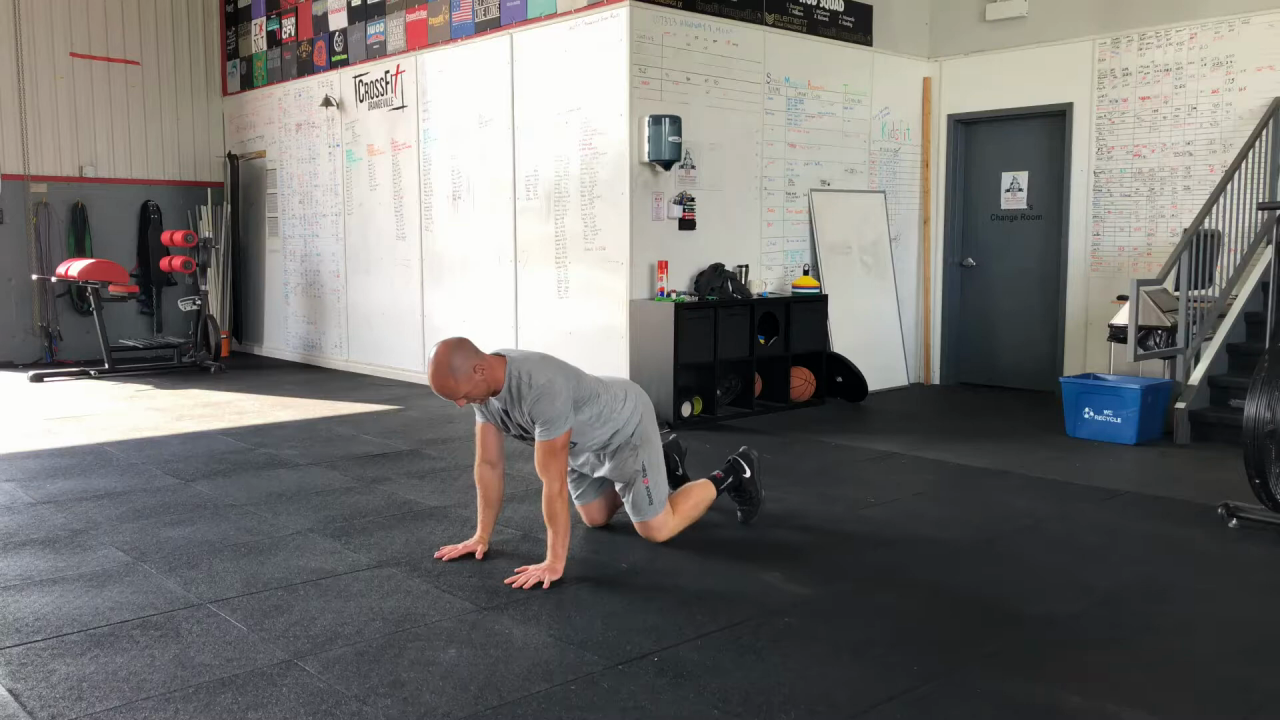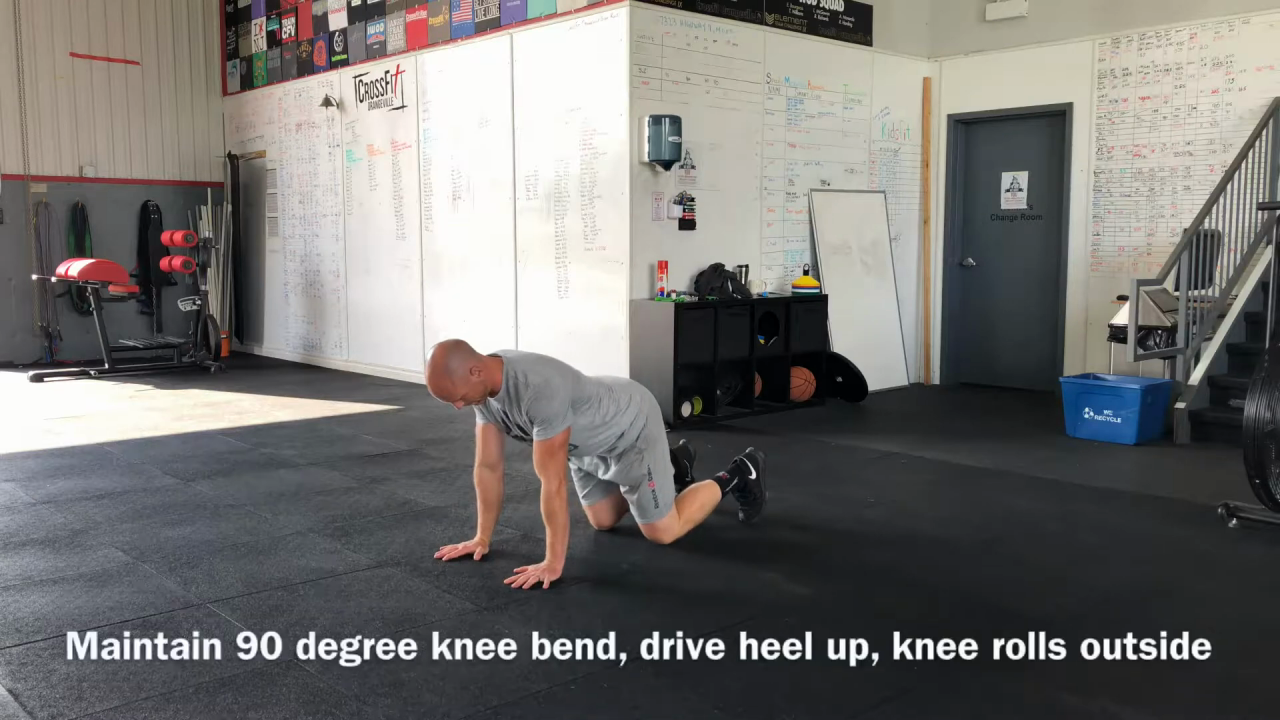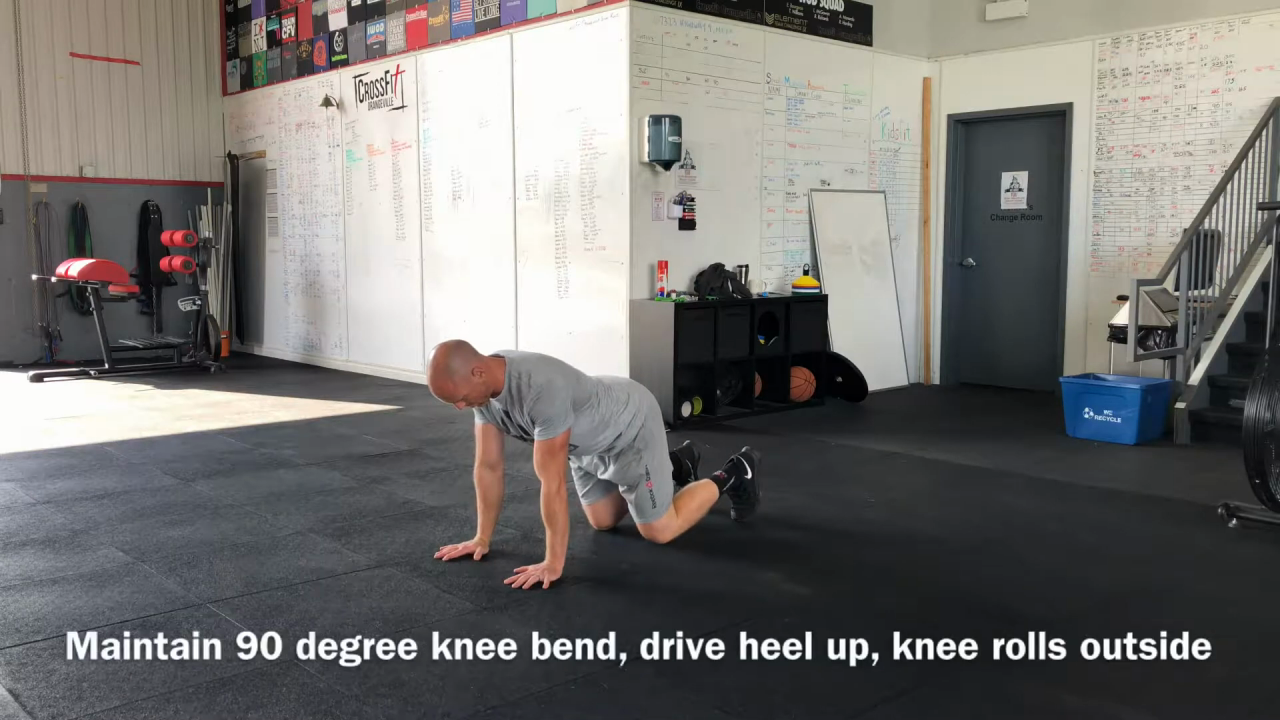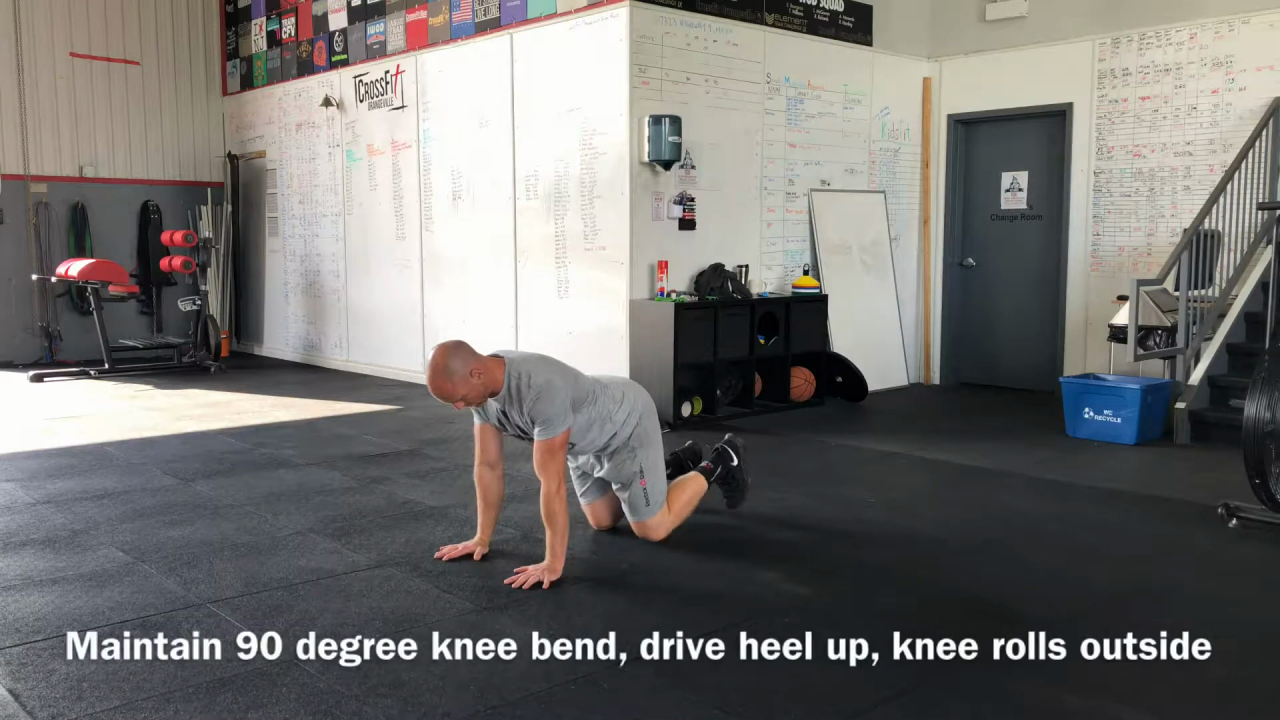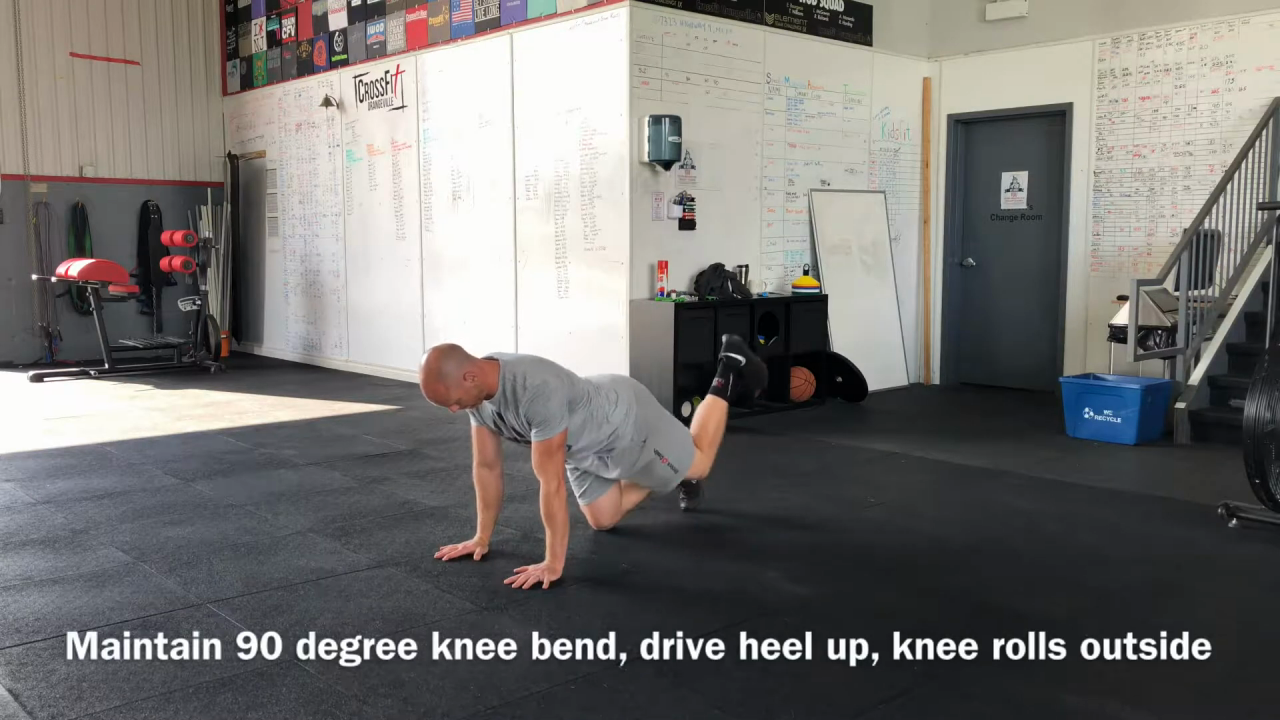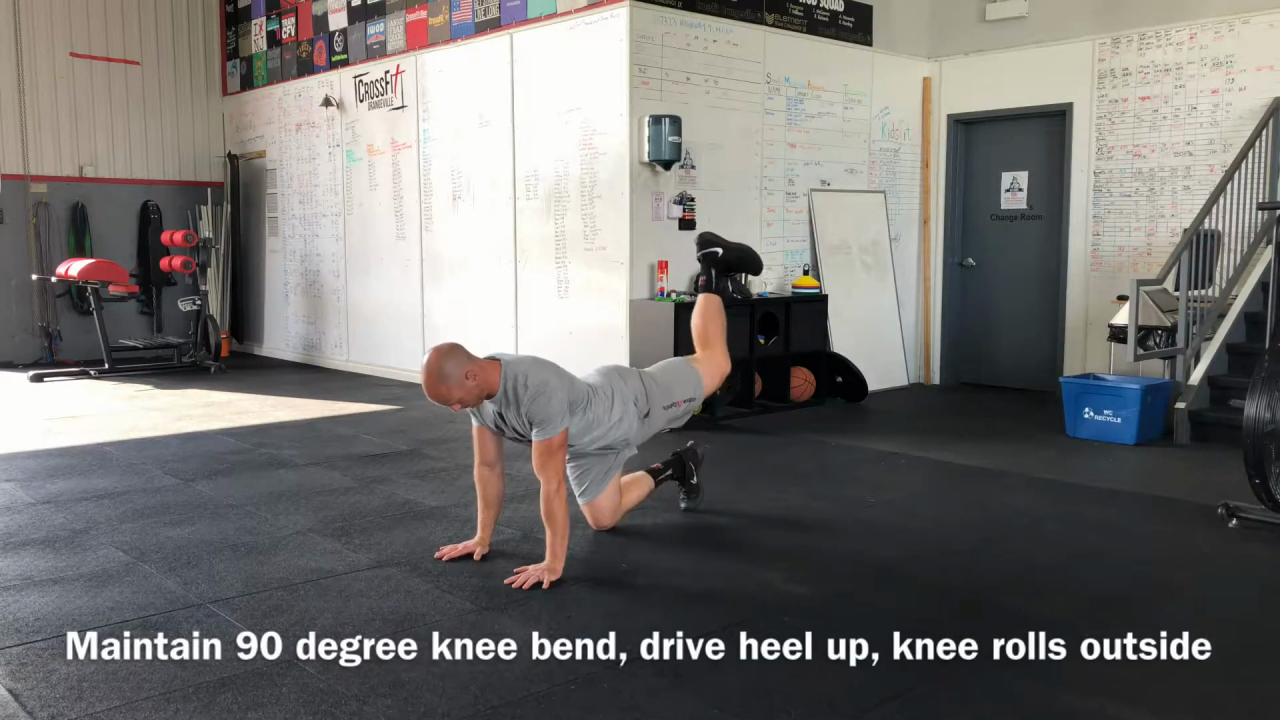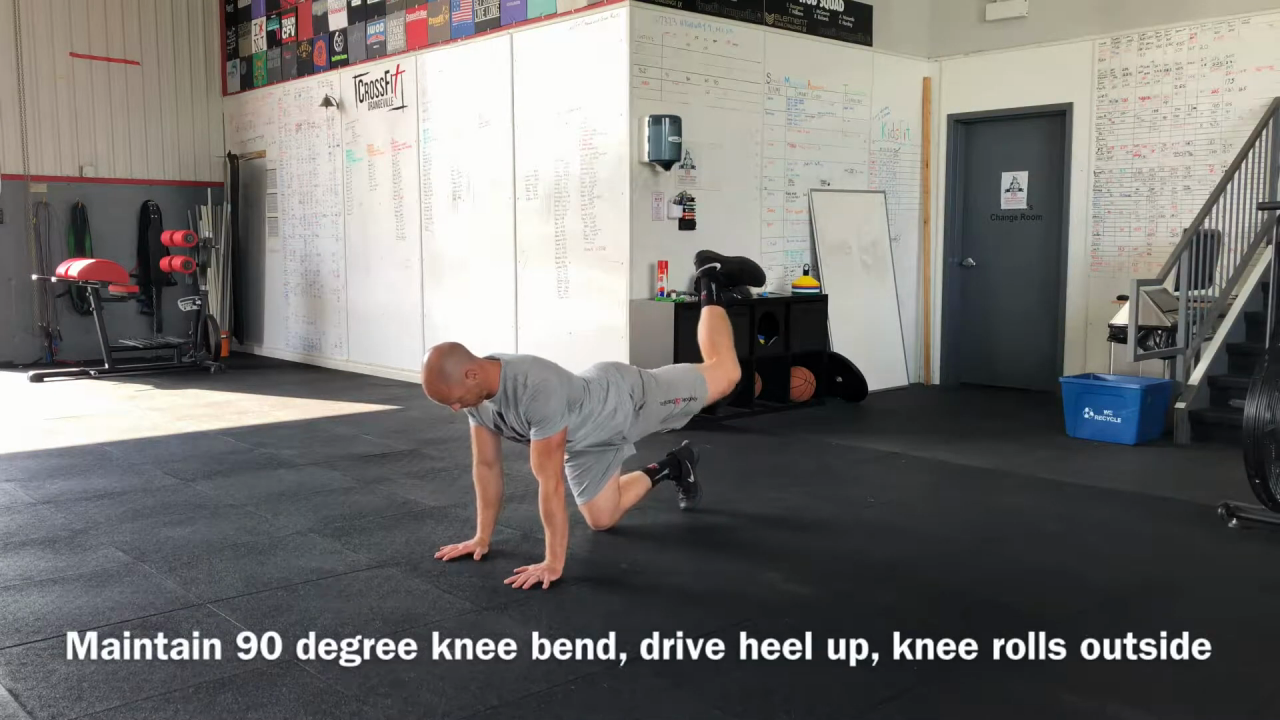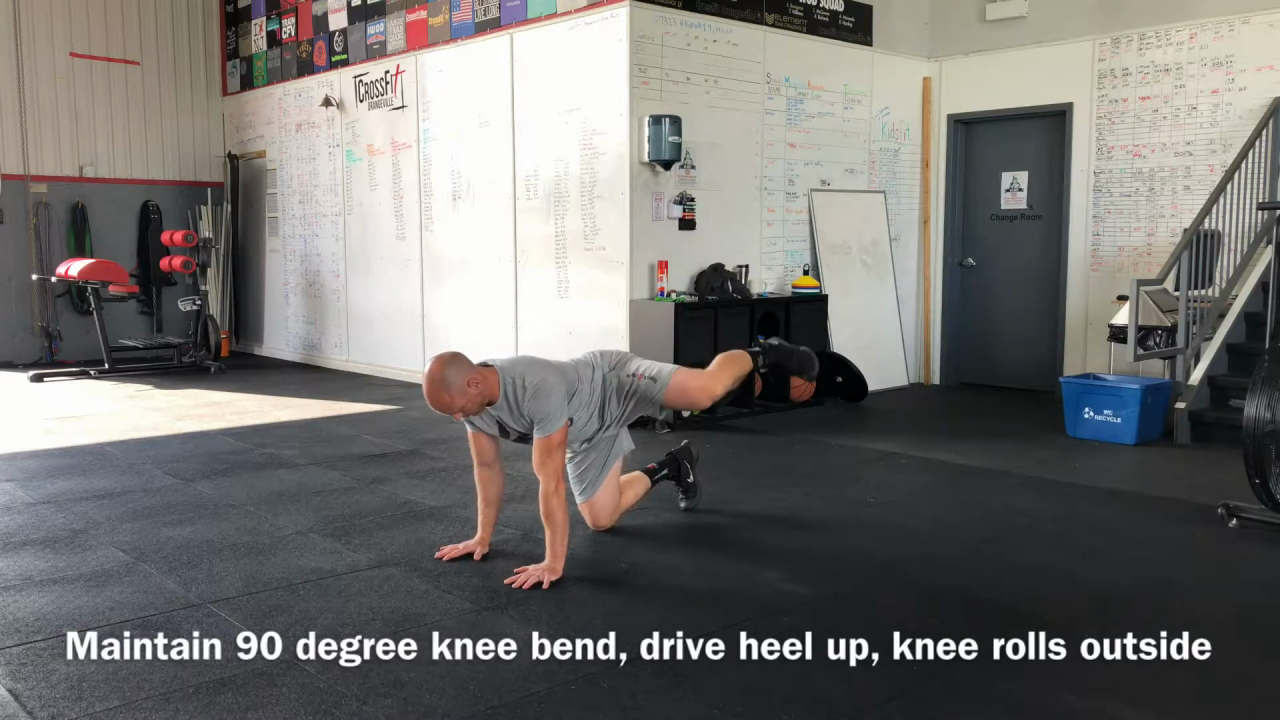
dt=0.5s
person 1, frame 1
left shoulder: (542, 388)
right shoulder: (482, 383)
left elbow: (554, 481)
right elbow: (489, 464)
left wrist: (555, 562)
right wrist: (481, 536)
left hip: (625, 426)
right hip: (585, 437)
left knee: (656, 529)
right knee: (596, 520)
left ankle: (733, 474)
right ankle: (662, 463)
person 1, frame 2
left shoulder: (539, 389)
right shoulder: (482, 386)
left elbow: (553, 482)
right elbow: (488, 466)
left wrist: (554, 562)
right wrist: (482, 538)
left hip: (630, 426)
right hip: (589, 439)
left knee: (662, 531)
right knee: (603, 522)
left ankle: (738, 475)
right ankle: (672, 467)
person 1, frame 3
left shoulder: (541, 389)
right shoulder: (483, 385)
left elbow: (552, 482)
right elbow: (488, 466)
left wrist: (554, 563)
right wrist: (482, 538)
left hip: (630, 426)
right hip: (589, 440)
left knee: (659, 530)
right knee: (603, 523)
left ankle: (733, 475)
right ankle: (675, 466)
person 1, frame 4
left shoulder: (541, 389)
right shoulder: (481, 386)
left elbow: (552, 481)
right elbow: (488, 466)
left wrist: (554, 562)
right wrist: (482, 538)
left hip: (626, 422)
right hip: (587, 438)
left knee: (654, 528)
right knee: (603, 522)
left ankle: (717, 463)
right ankle: (674, 464)
person 1, frame 5
left shoulder: (536, 390)
right shoulder: (476, 389)
left elbow: (551, 482)
right elbow: (487, 467)
left wrist: (553, 563)
right wrist: (481, 538)
left hip: (624, 420)
right hip: (584, 442)
left knee: (695, 466)
right knee: (604, 520)
left ankle: (730, 368)
right ankle: (651, 474)
person 1, frame 6
left shoulder: (538, 390)
right shoulder: (476, 389)
left elbow: (552, 481)
right elbow: (488, 466)
left wrist: (554, 562)
right wrist: (482, 538)
left hip: (628, 404)
left knee: (715, 365)
right knee: (603, 520)
left ankle: (712, 271)
right ankle: (673, 468)
person 1, frame 7
left shoulder: (538, 389)
right shoulder: (476, 392)
left elbow: (550, 481)
right elbow: (487, 466)
left wrist: (554, 562)
right wrist: (482, 537)
left hip: (624, 400)
left knee: (724, 374)
right knee: (602, 520)
left ankle: (712, 284)
right ankle: (668, 469)
person 1, frame 8
left shoulder: (537, 389)
right shoulder: (472, 399)
left elbow: (551, 480)
right elbow: (487, 468)
left wrist: (554, 562)
right wrist: (483, 536)
left hip: (613, 380)
right hip: (586, 431)
left knee: (704, 392)
right knee: (601, 519)
left ankle: (762, 356)
right ankle: (671, 465)
